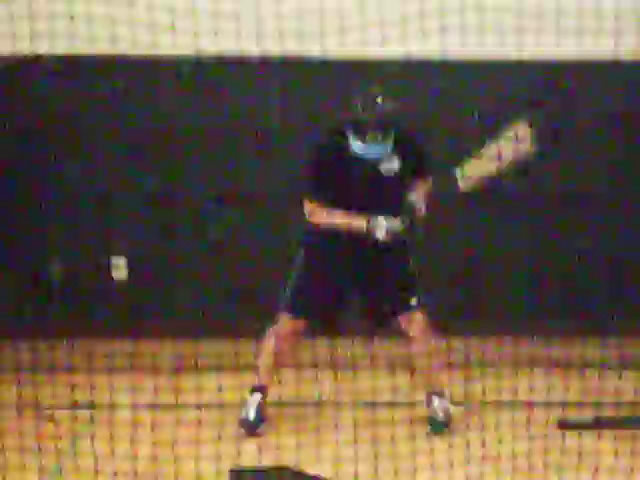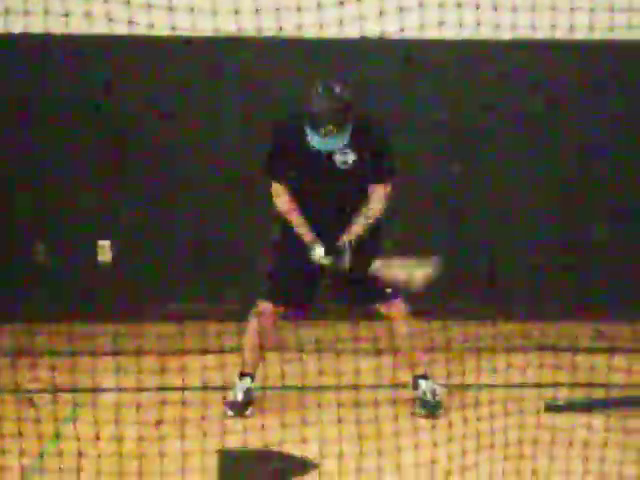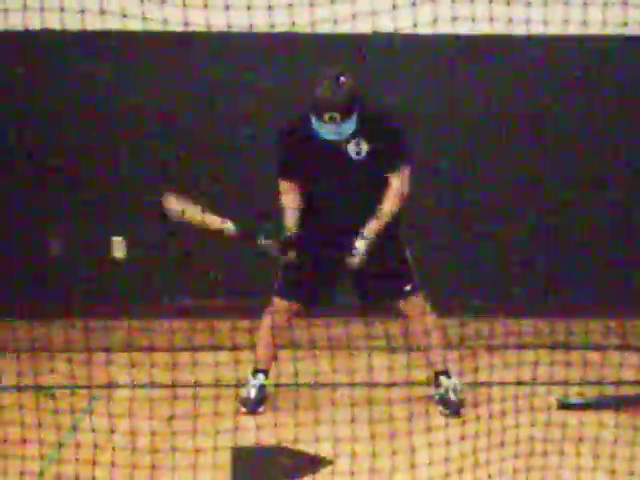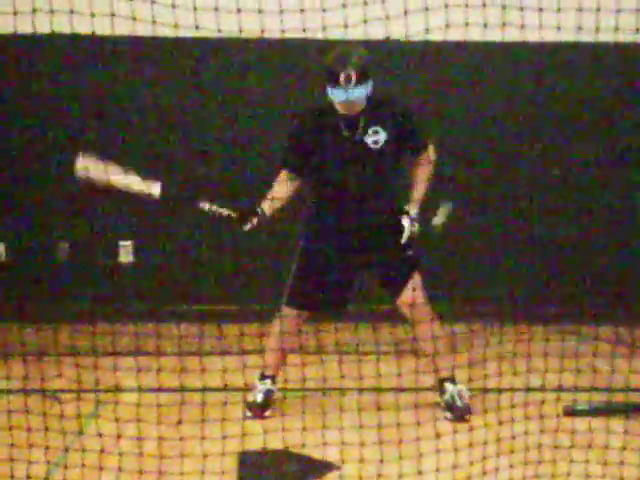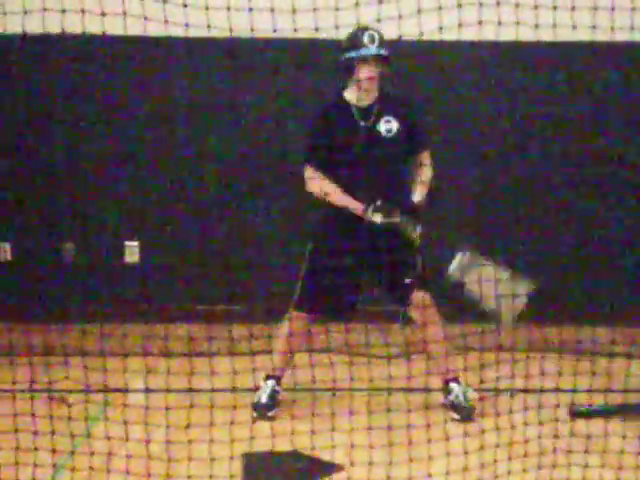
dt=0.5s
person 1, frame 1
left shoulder: (405, 145)
right shoulder: (328, 150)
left elbow: (421, 179)
right elbow: (314, 212)
left wrist: (417, 199)
right wrist: (366, 224)
left hip: (384, 248)
right hip: (329, 248)
left knee: (415, 320)
right knee: (289, 321)
left ankle: (436, 399)
right ankle: (257, 397)
person 1, frame 2
left shoulder: (370, 135)
right shoulder: (287, 135)
left elbow: (380, 193)
right elbow: (280, 193)
left wrist: (350, 239)
right wrist: (311, 242)
left hip: (354, 236)
right hip: (301, 232)
left knee: (394, 305)
right knee: (267, 307)
left ankle: (422, 382)
right ankle: (244, 383)
person 1, frame 3
left shoulder: (380, 125)
right shoulder: (296, 132)
left elbow: (398, 183)
right elbow: (290, 185)
left wrist: (368, 235)
right wrist: (291, 231)
left hip: (374, 229)
right hip: (317, 229)
left knee: (413, 301)
right knee: (282, 304)
left ankle: (443, 379)
right ankle: (259, 380)
person 1, frame 4
left shoulder: (393, 115)
right shoulder: (311, 124)
left elbow: (425, 158)
right elbow: (291, 176)
left wrist: (413, 209)
right wrist: (263, 209)
left hip: (386, 228)
right hip: (328, 232)
left knee: (415, 302)
right knee: (292, 310)
left ankle: (448, 385)
right ankle: (266, 384)
person 1, frame 5
left shoulder: (402, 109)
right shoulder: (328, 116)
left elbow: (422, 160)
right elbow: (314, 180)
left wrist: (416, 199)
right wrist: (363, 208)
left hip: (394, 230)
right hip: (340, 231)
left knee: (422, 303)
right knee: (302, 310)
left ankle: (452, 385)
right ankle: (272, 383)
